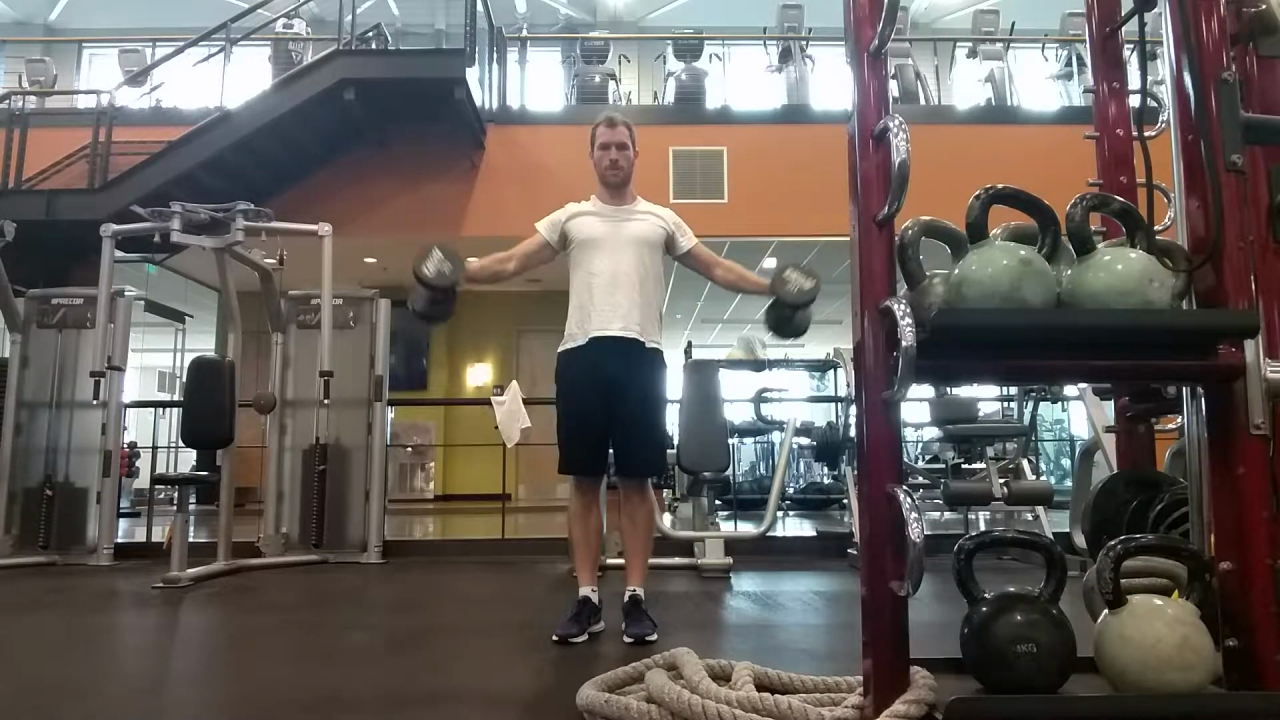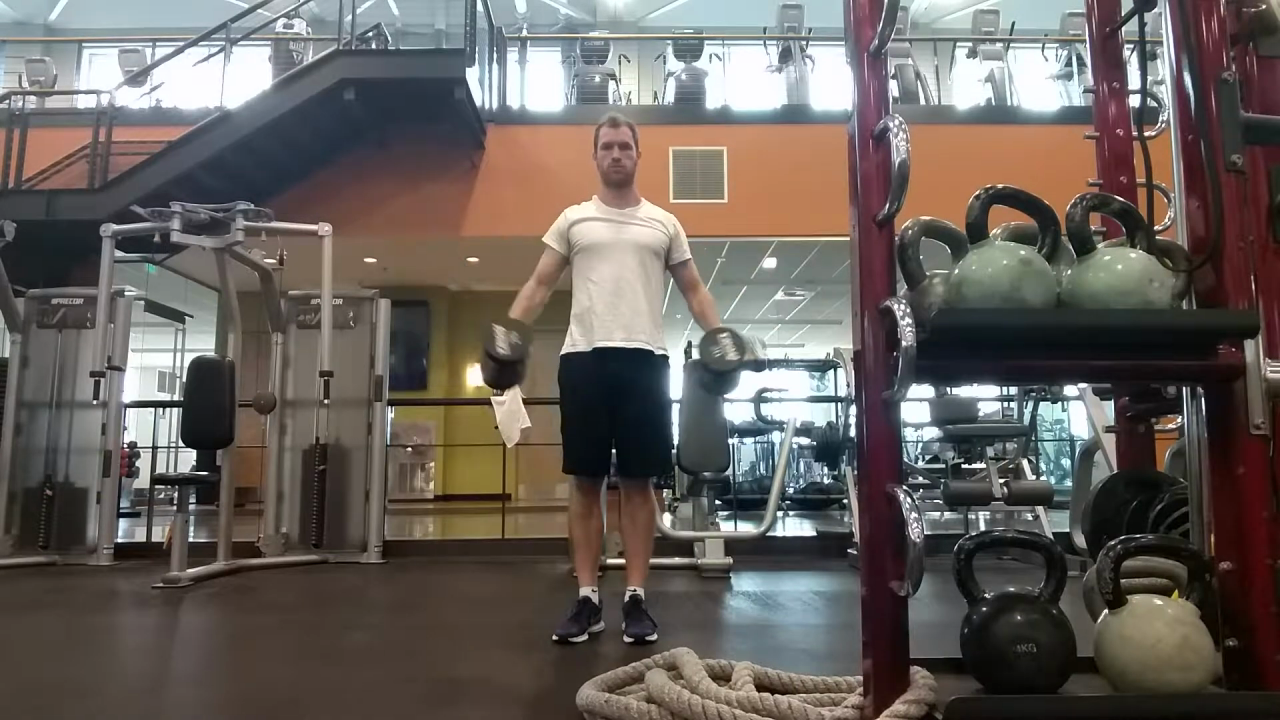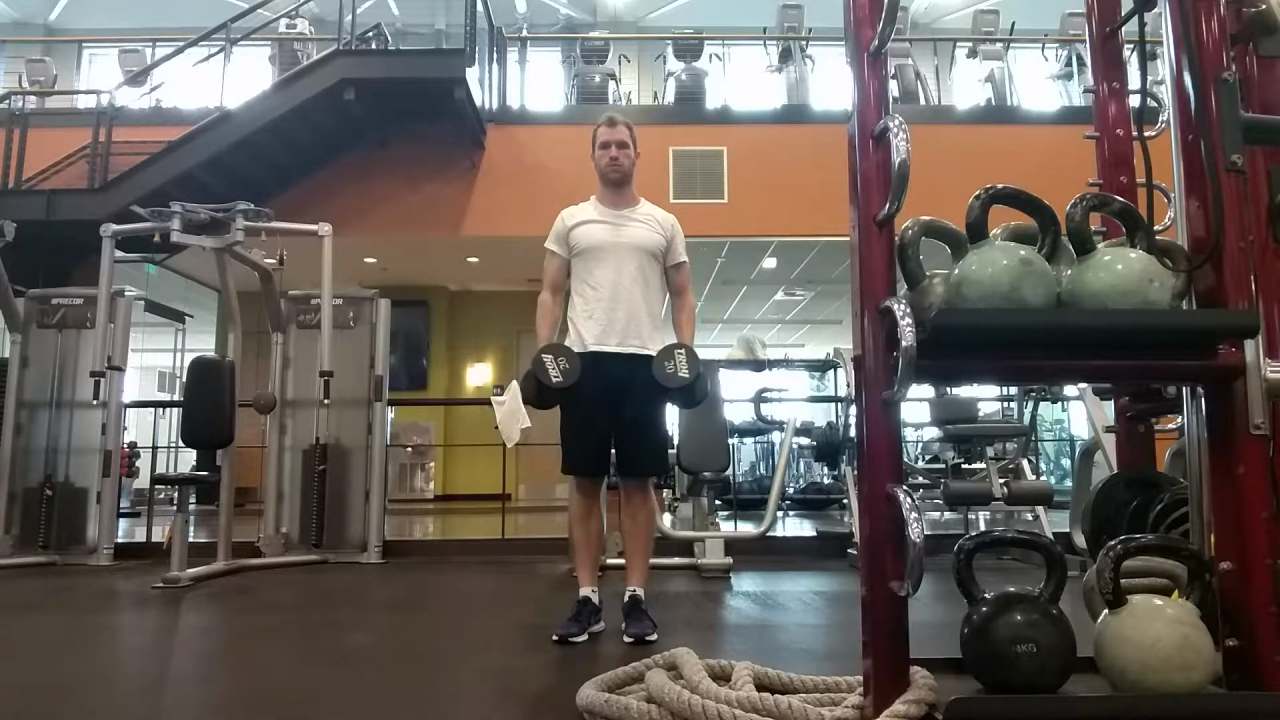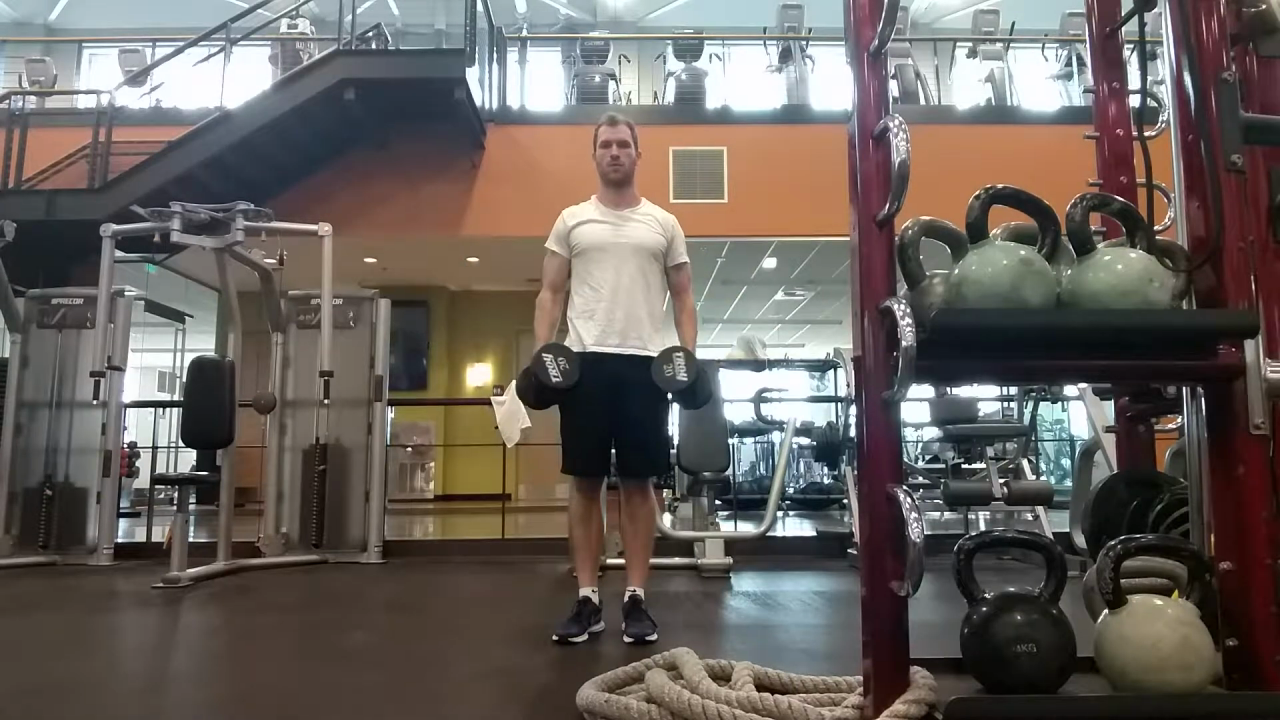
dt=0.4s
person 1, frame 1
left shoulder: (662, 219)
right shoulder: (570, 217)
left elbow: (714, 267)
right elbow: (513, 261)
left wrist: (769, 287)
right wrist: (455, 273)
left hip: (640, 356)
right hip: (582, 355)
left knee: (636, 481)
right knee: (584, 481)
left ankle: (635, 598)
right ankle: (587, 599)
person 1, frame 2
left shoulder: (665, 223)
right shoulder: (573, 219)
left elbow: (694, 287)
right elbow: (539, 283)
left wrist: (717, 334)
right wrist: (508, 328)
left hip: (645, 360)
right hip: (585, 358)
left knee: (638, 482)
right knee: (586, 481)
left ankle: (636, 598)
right ankle: (587, 599)
person 1, frame 3
left shoulder: (663, 223)
right shoulder: (570, 220)
left elbow: (682, 295)
right elbow: (551, 293)
left wrist: (685, 353)
right wrist: (544, 353)
left hip: (644, 363)
right hip: (584, 362)
left knee: (638, 482)
right knee: (585, 482)
left ankle: (635, 598)
right ankle: (587, 599)
person 1, frame 4
left shoulder: (664, 224)
right shoulder: (571, 220)
left elbow: (683, 295)
right elbow: (551, 292)
left wrist: (689, 352)
right wrist: (541, 352)
left hip: (642, 363)
right hip: (585, 362)
left knee: (638, 482)
right knee: (585, 482)
left ankle: (635, 599)
right ankle: (587, 599)
